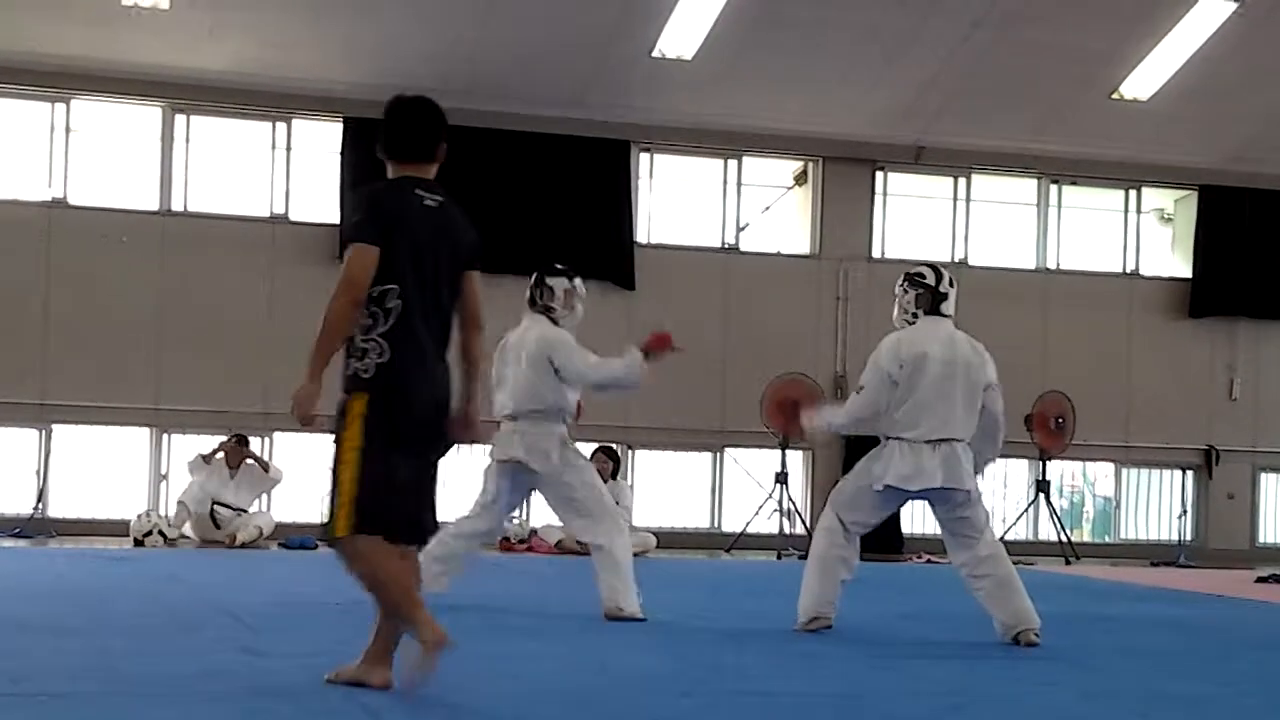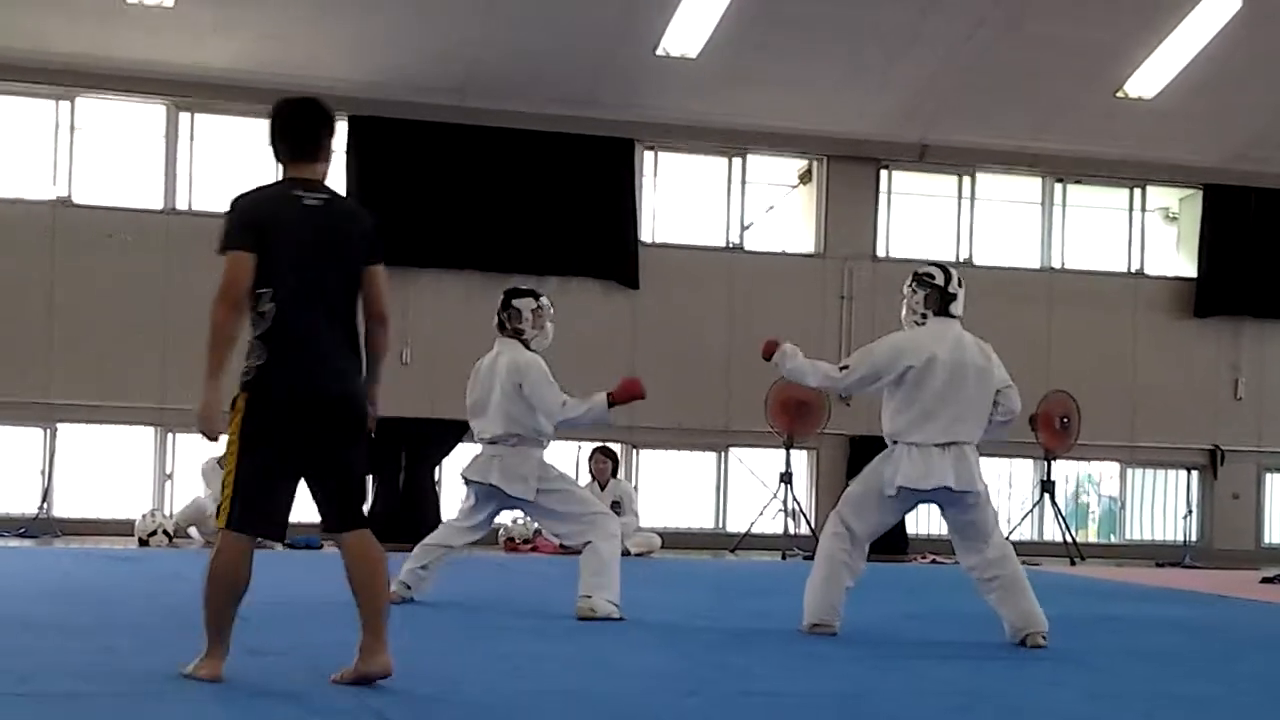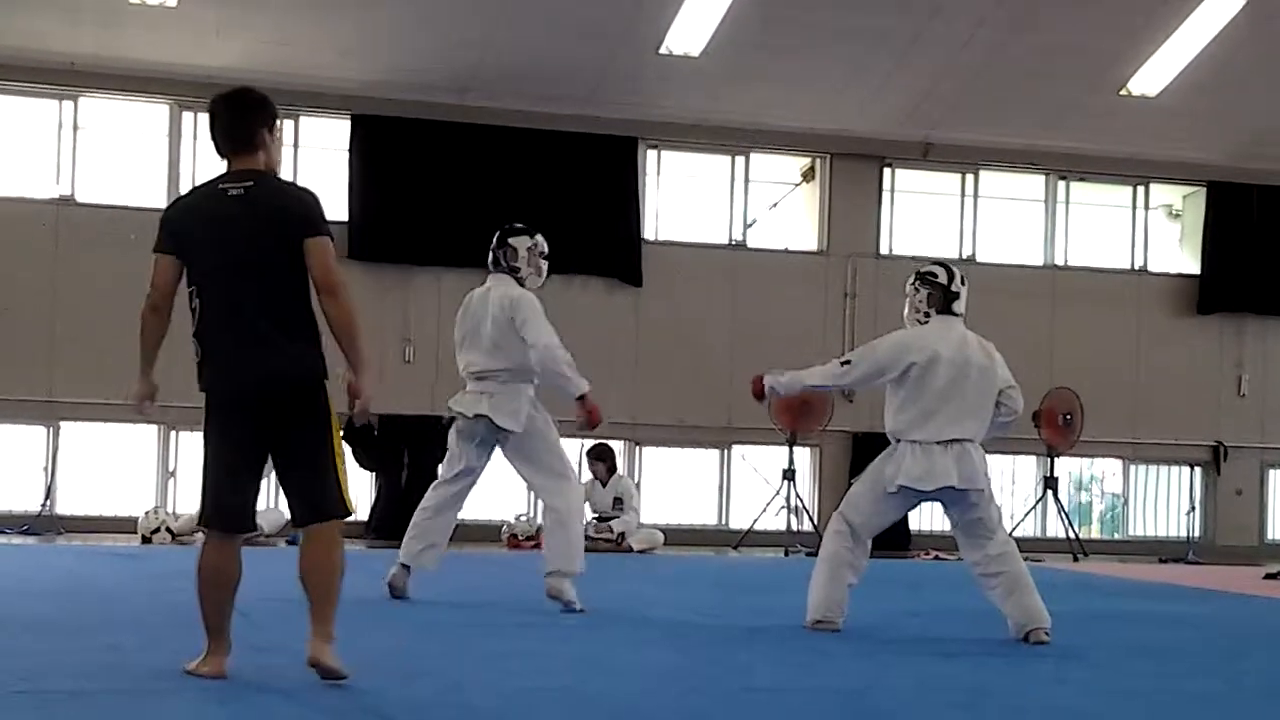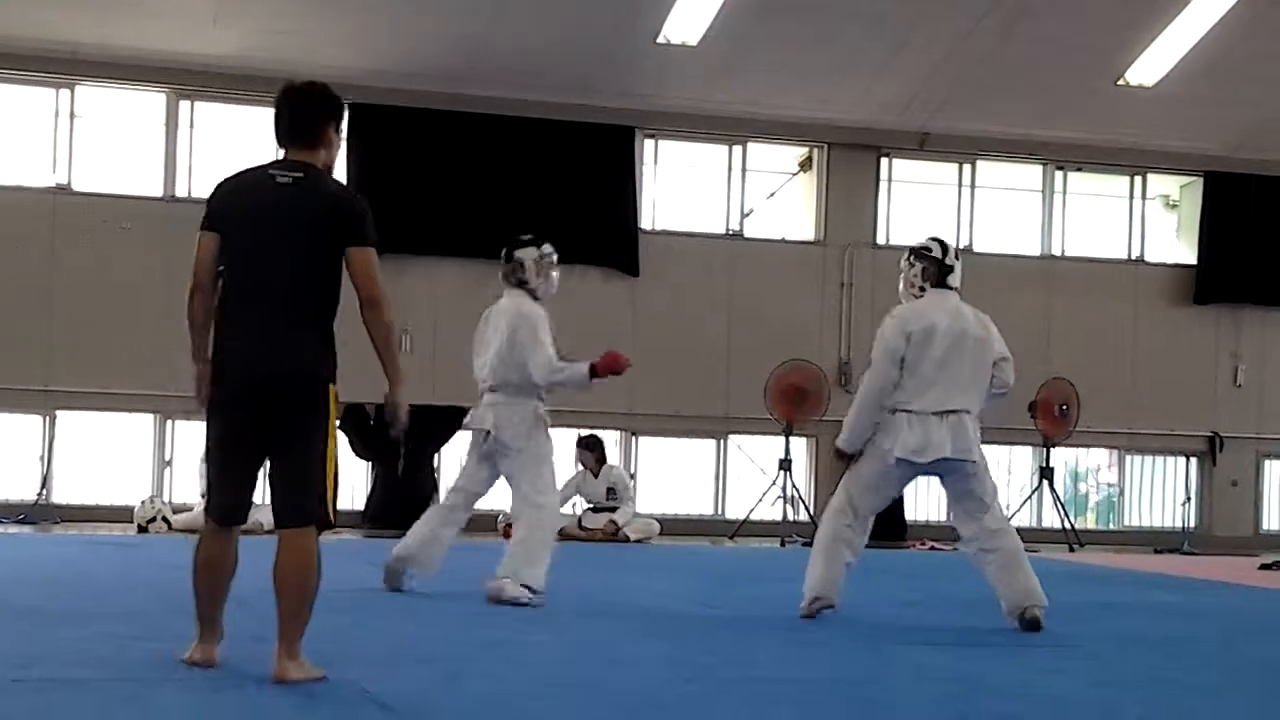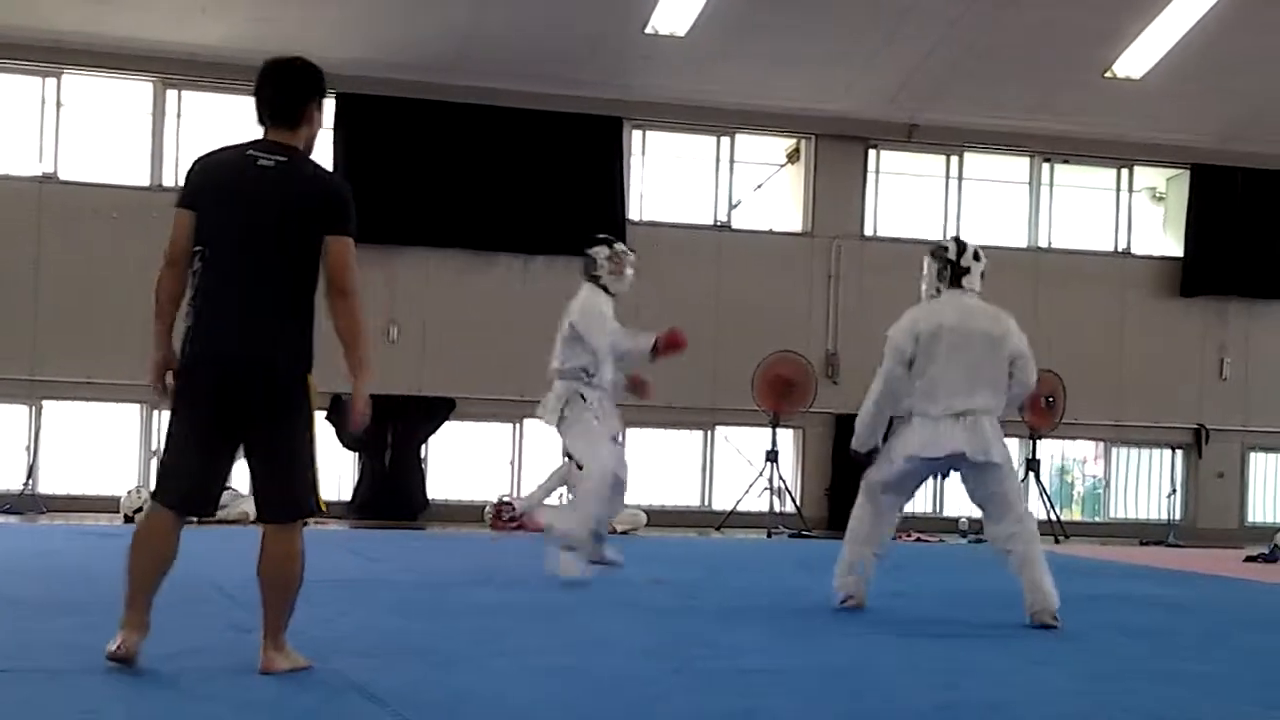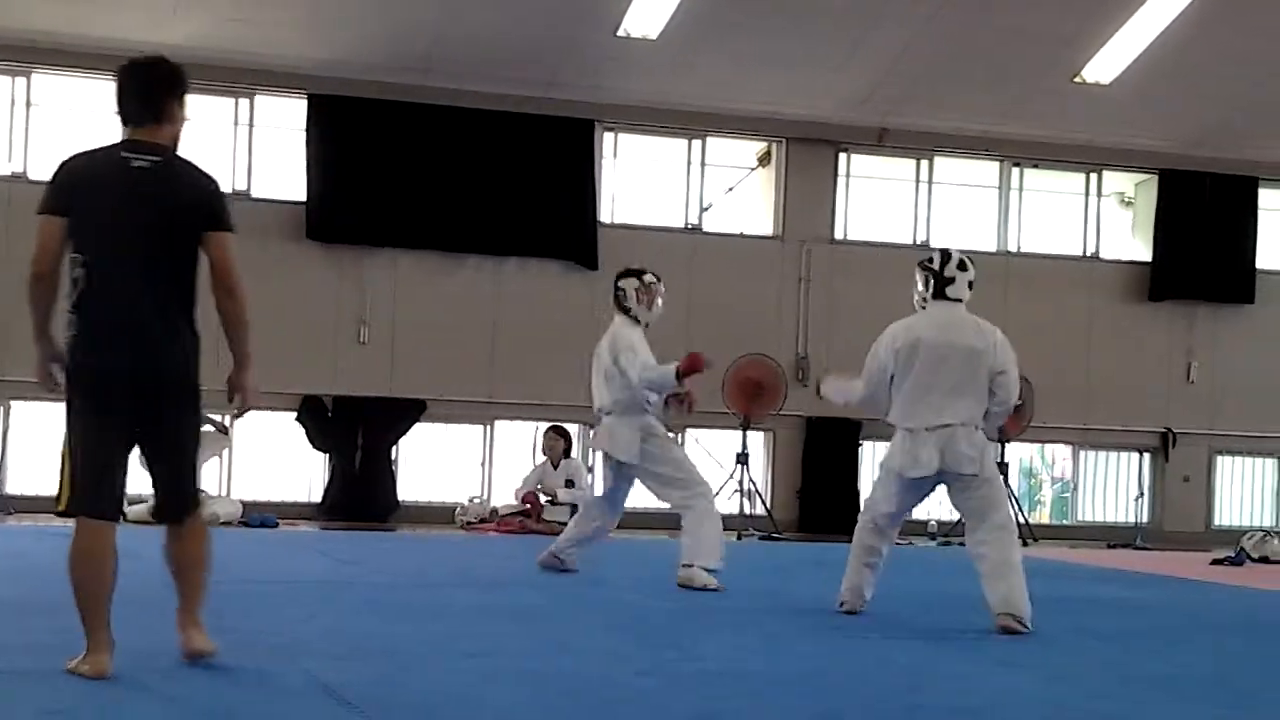
dt=0.5s
person 1, frame 1
left shoulder: (376, 203)
right shoulder: (458, 222)
left elbow: (352, 293)
right elbow: (472, 321)
left wrist: (313, 376)
right wrist: (468, 399)
left hip: (380, 388)
right hip: (431, 393)
left knee: (354, 529)
right knee: (402, 536)
left ankle: (423, 628)
right ankle: (378, 659)
person 1, frame 2
left shoulder: (255, 208)
right shoulder: (355, 220)
left elbow: (231, 299)
right elbow: (378, 314)
left wrist: (212, 385)
right wrist: (368, 382)
left hip: (272, 391)
right hip: (338, 393)
left knee: (238, 528)
right knee: (352, 524)
left ankle: (212, 655)
right ankle: (374, 650)
person 1, frame 3
left shoulder: (184, 213)
right shoulder: (297, 203)
left elbow: (157, 306)
right elbow: (331, 291)
left wrist: (146, 373)
right wrist: (357, 368)
left hip: (229, 387)
right hip: (297, 382)
left knee: (223, 527)
right knee: (320, 516)
left ankle: (215, 651)
right ankle: (322, 638)
person 1, frame 4
left shoulder: (229, 193)
right shoulder: (343, 204)
left elbow: (201, 288)
right elbow: (372, 301)
left wrist: (203, 362)
right wrist: (394, 381)
left hip: (235, 375)
right hip: (305, 379)
left knee: (221, 517)
right knee: (300, 523)
left ankle: (206, 640)
right ankle: (289, 656)
person 1, frame 5
left shoulder: (208, 170)
right shoulder: (326, 190)
left elbow: (175, 266)
right elbow: (342, 291)
left wrist: (162, 345)
right wrist: (358, 378)
left hip: (206, 360)
right hip: (280, 370)
left knee: (170, 502)
right knee: (284, 517)
left ankle: (130, 629)
right ankle: (275, 647)
person 1, frame 6
left shoulder: (74, 175)
right shoulder: (198, 187)
left elbow: (42, 272)
right elbow: (227, 287)
left wrist: (45, 342)
right wrist: (242, 365)
left hip: (96, 364)
right hip: (172, 368)
left knee: (94, 512)
right knee: (183, 508)
left ankle: (97, 649)
right ankle: (191, 625)
person 2, frame 1
left shoulder: (898, 345)
right shoulder: (974, 351)
left elbow: (864, 409)
right elbow: (993, 417)
left wrist: (817, 419)
right wrist: (981, 456)
left hip: (898, 459)
right hip: (952, 463)
left knee: (838, 521)
right knee: (978, 544)
left ankle: (817, 612)
right ankle: (1023, 624)
person 2, frame 2
left shoulder: (905, 345)
right shoulder: (982, 352)
left elbow: (840, 378)
right elbow: (1008, 406)
left wrist: (786, 356)
left hip: (906, 463)
right hip: (959, 466)
left knee: (845, 530)
right knee: (987, 548)
left ankle: (820, 617)
right ankle: (1030, 628)
person 2, frame 3
left shoulder: (907, 344)
right shoulder: (985, 351)
left elbow: (842, 373)
right elbow: (1011, 406)
left wrist: (774, 383)
left hip: (910, 462)
right hip: (963, 464)
left knee: (849, 528)
right knee: (990, 543)
left ankle: (824, 614)
right ankle: (1033, 623)
person 2, frame 4
left shoulder: (905, 317)
right shoulder: (981, 323)
left elbow: (877, 384)
right elbow: (1002, 379)
left wrist: (849, 440)
left hip: (906, 432)
right hip: (960, 435)
left knee: (849, 508)
right knee: (986, 520)
left ankle: (820, 594)
right ankle: (1027, 603)
person 2, frame 5
left shoulder: (916, 320)
right shoulder: (1002, 324)
left elbow: (887, 386)
right elbow: (1024, 382)
left wrist: (863, 439)
left hip: (922, 432)
right hip: (980, 434)
left knee: (875, 500)
right knee: (1013, 522)
left ankle: (851, 587)
right ankle: (1042, 605)
person 2, frame 6
left shoulder: (901, 333)
right shoulder: (989, 336)
left elbow: (869, 394)
right elbow: (1005, 397)
left wrist: (831, 387)
left hip: (913, 446)
right hip: (966, 446)
left knee: (877, 521)
right knee: (992, 529)
left ankle: (852, 597)
right ankle: (1010, 609)
person 3, frame 1
left shoulder: (510, 341)
right shoulder: (554, 339)
right elbow: (599, 375)
right wrist: (644, 353)
left hip: (510, 444)
right hip: (546, 446)
left knee: (478, 524)
right knee: (606, 522)
right ankle: (621, 600)
person 3, frame 2
left shoulder: (483, 365)
right shoulder: (526, 363)
right elbow: (561, 412)
right wrist: (613, 398)
left hip: (487, 465)
right hip: (523, 467)
left knee: (458, 529)
right knee: (602, 525)
left ankle: (402, 585)
right ankle: (594, 599)
person 3, frame 3
left shoulder: (473, 300)
right shoulder: (521, 299)
right elbow: (547, 350)
right wrist: (582, 394)
left hip: (475, 401)
right hip: (514, 403)
left knee: (448, 487)
right knee: (562, 487)
left ankle: (404, 569)
right ankle: (559, 576)
person 3, frame 4
left shoulder: (493, 314)
right shoulder: (529, 313)
right elbow: (545, 372)
right wrist: (595, 369)
left hip: (491, 414)
right hip: (519, 417)
left knee: (460, 497)
right knee: (539, 506)
left ankle: (406, 557)
right ankle: (512, 582)
person 3, frame 5
left shoulder: (597, 304)
right shoulder: (590, 303)
right elbow: (615, 343)
left wrist: (622, 380)
right wrist: (657, 344)
left hip: (593, 403)
right hip: (577, 402)
left knee: (613, 477)
right knee: (599, 474)
left ankle: (588, 540)
right ankle: (568, 543)
person 3, frame 6
left shoulder: (622, 335)
right shoulder: (626, 336)
right elbow: (644, 375)
left wrist: (672, 394)
right wrist: (680, 371)
left hip: (619, 431)
right hip: (637, 432)
left knee: (608, 506)
right knee: (696, 494)
left ankle: (559, 553)
right ankle: (694, 567)
